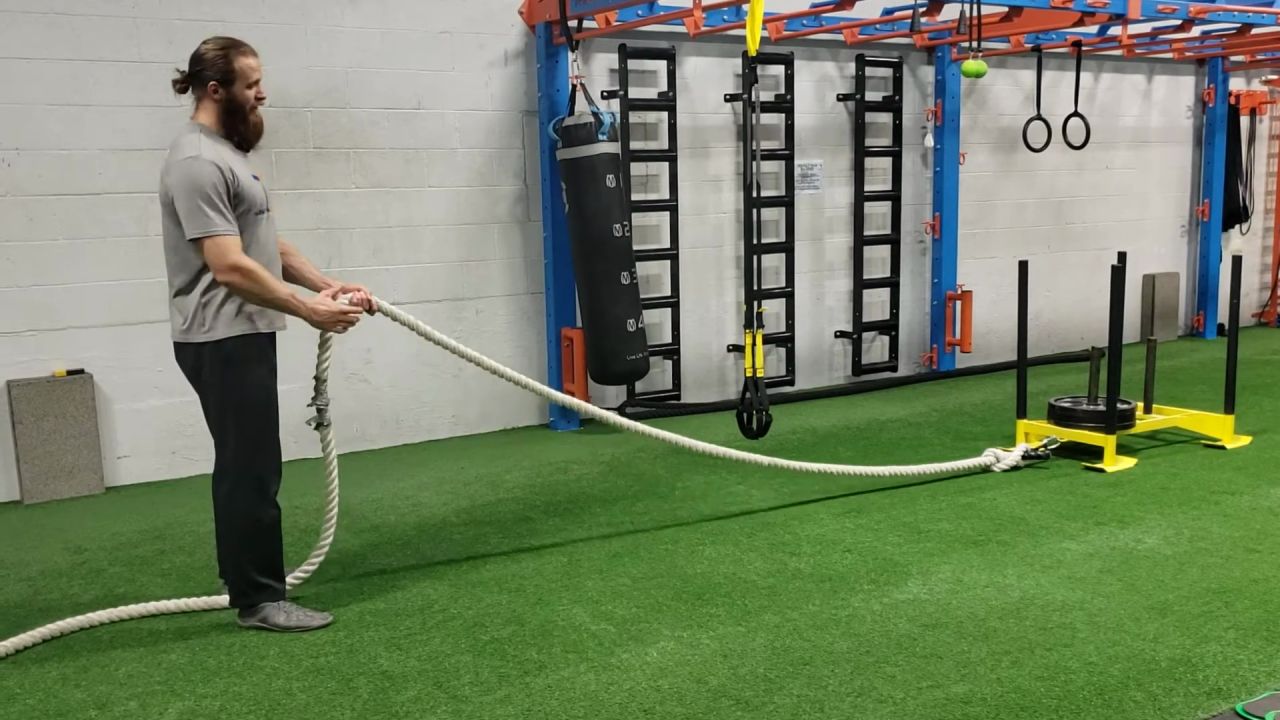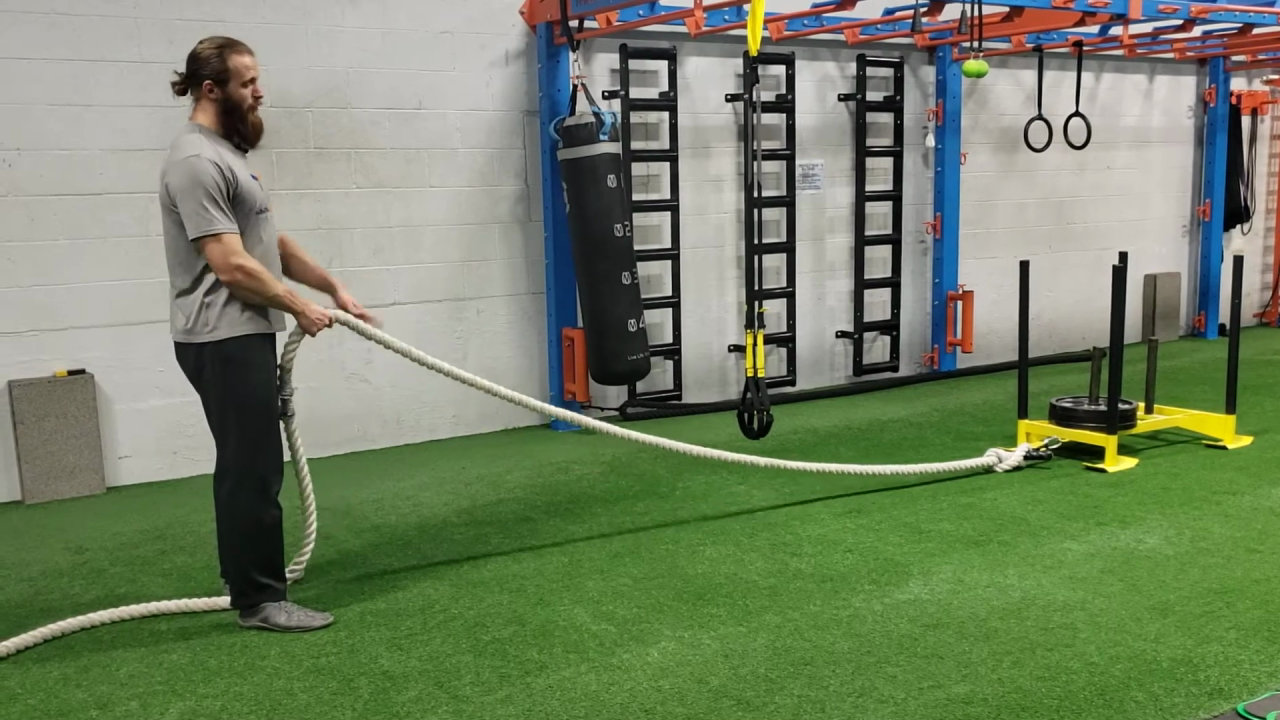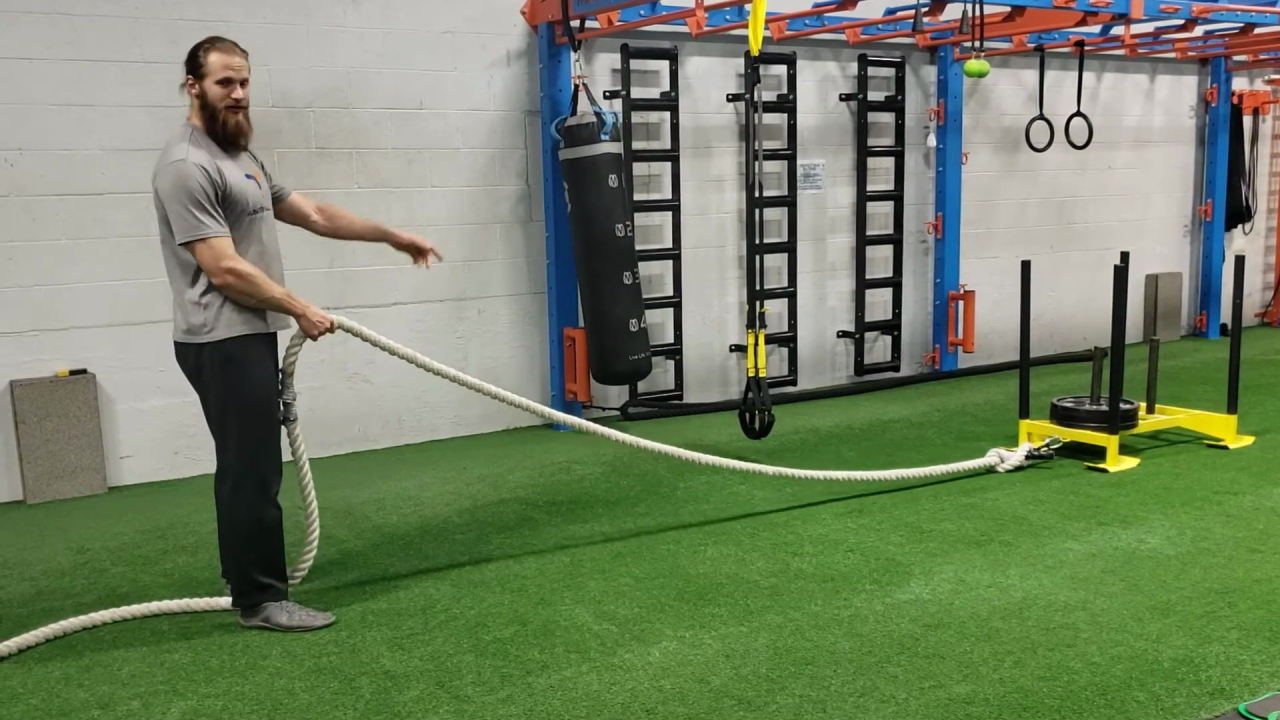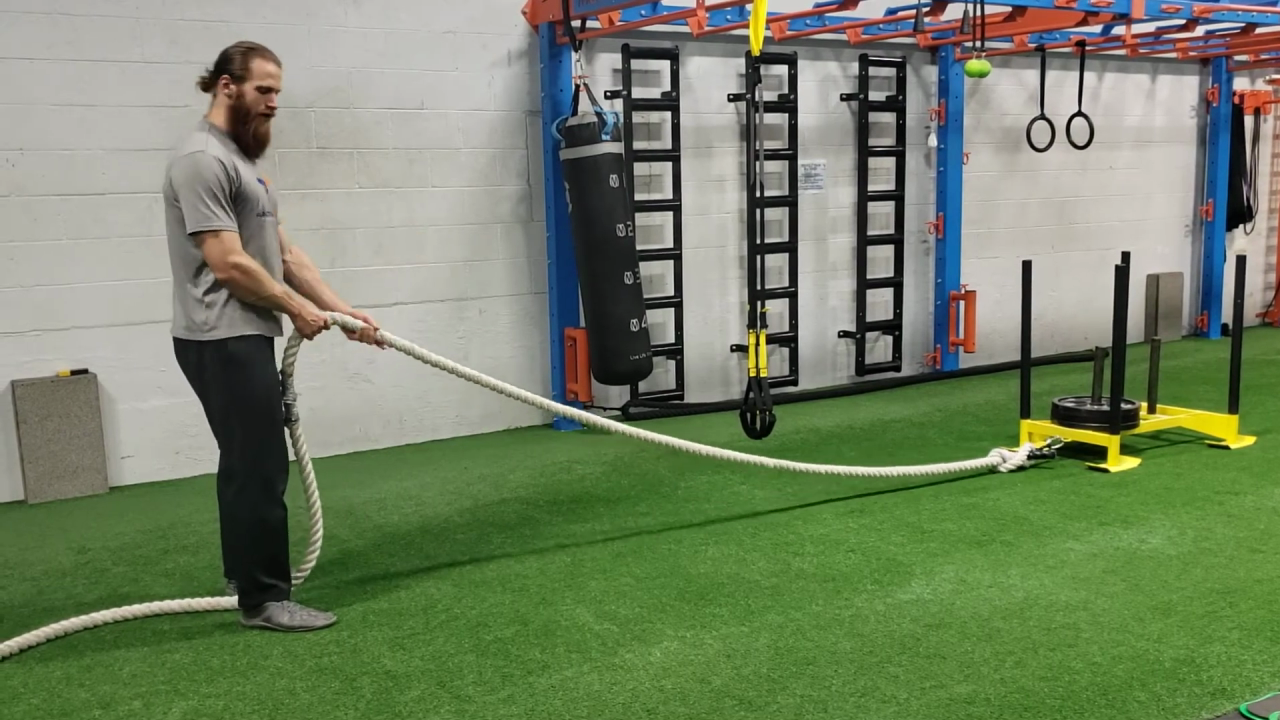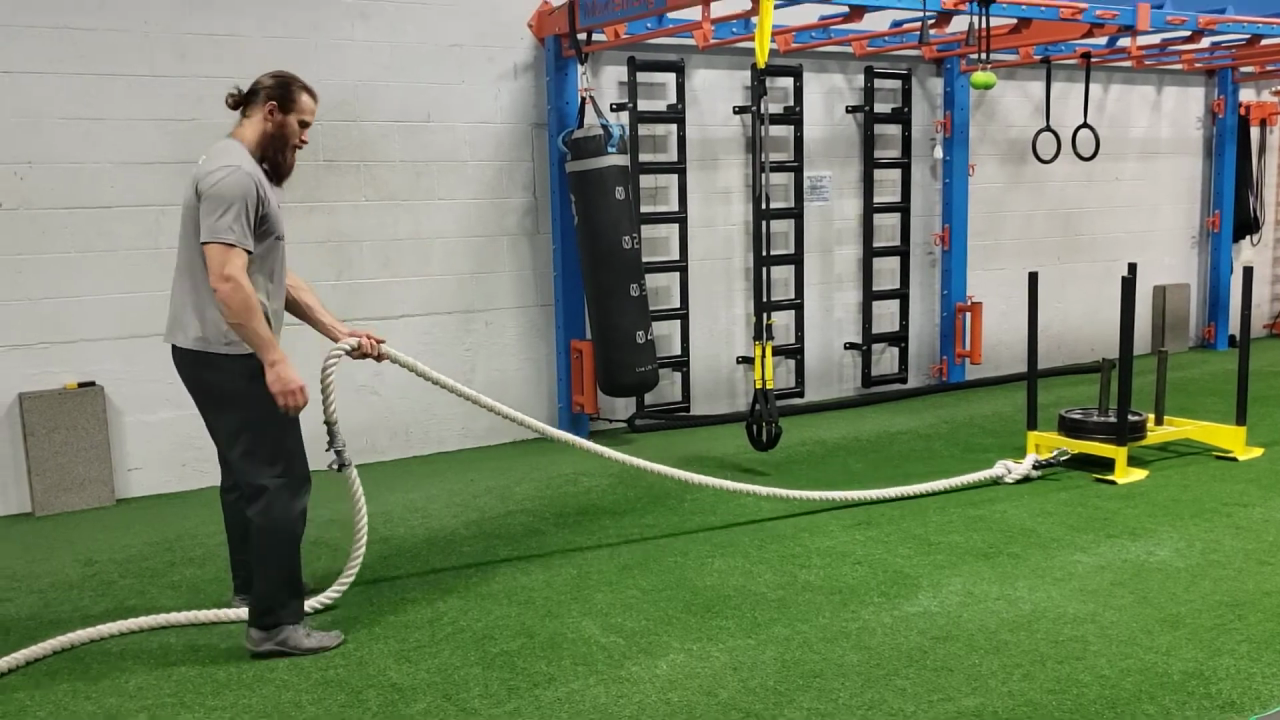
dt=0.4s
person 1, frame 1
left shoulder: (224, 153)
right shoulder: (197, 162)
left elbow: (267, 245)
right elbow: (232, 267)
left wrist: (327, 284)
right wrist: (304, 309)
left hip: (237, 335)
right hip: (223, 340)
left knee: (243, 463)
right knee: (253, 467)
left ankle: (245, 572)
right ankle: (258, 597)
person 1, frame 2
left shoulder: (225, 154)
right shoulder: (197, 162)
left elbow: (274, 244)
right elbow: (232, 266)
left wrist: (337, 290)
right wrist: (302, 310)
left hip: (239, 335)
right hip: (227, 338)
left knee: (241, 463)
right knee: (253, 467)
left ankle: (245, 575)
right ankle: (259, 597)
person 1, frame 3
left shoulder: (239, 157)
right shoulder: (186, 166)
left elbow: (310, 212)
right elbow: (225, 270)
left wrist: (393, 235)
right wrist: (300, 309)
left hip: (246, 337)
right hip: (222, 343)
left knee: (245, 466)
right knee: (252, 469)
left ankle: (245, 577)
right ankle: (260, 599)
person 1, frame 4
left shoulder: (240, 158)
right shoulder: (202, 159)
left elbow: (283, 253)
right elbow: (229, 264)
left wrist: (339, 308)
right wrist: (296, 310)
left hip: (239, 337)
right hip: (224, 341)
left knee: (247, 463)
right knee: (260, 467)
left ankle: (247, 575)
right ankle: (264, 598)
person 1, frame 5
left shoulder: (237, 170)
right shoulder: (234, 174)
left elbow: (275, 277)
right elbow: (228, 278)
left wrist: (337, 329)
right wrist: (275, 362)
left hip: (207, 349)
right hip: (228, 353)
left knee: (250, 474)
right knee: (279, 479)
left ankle: (253, 583)
right ankle: (274, 622)
